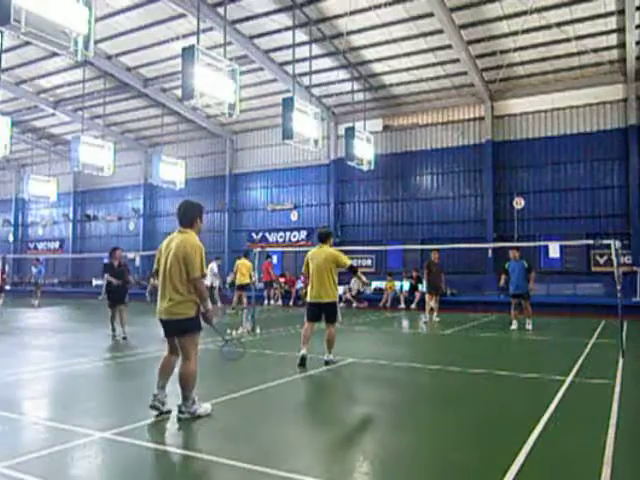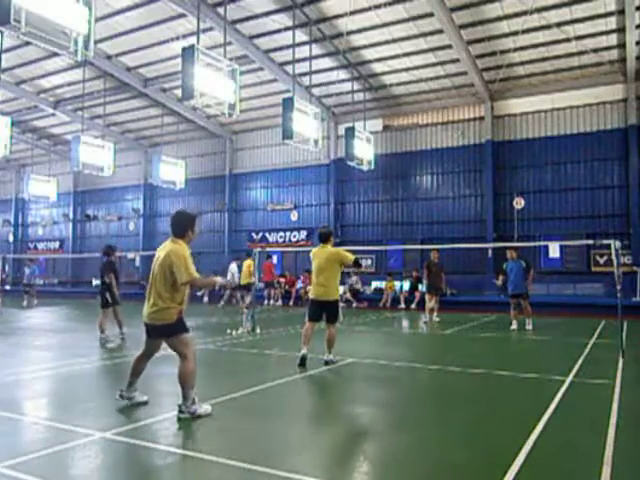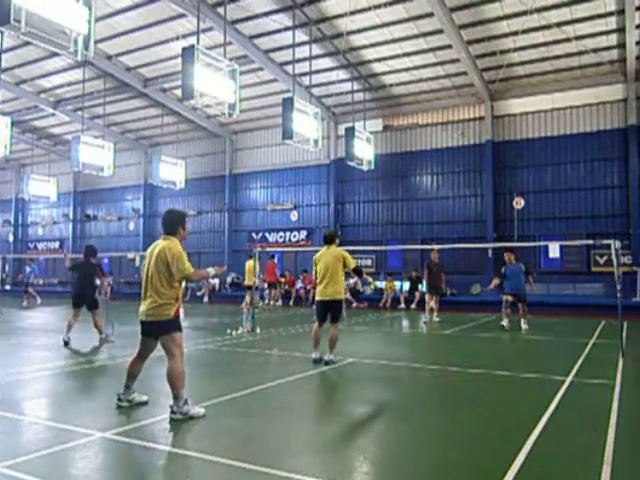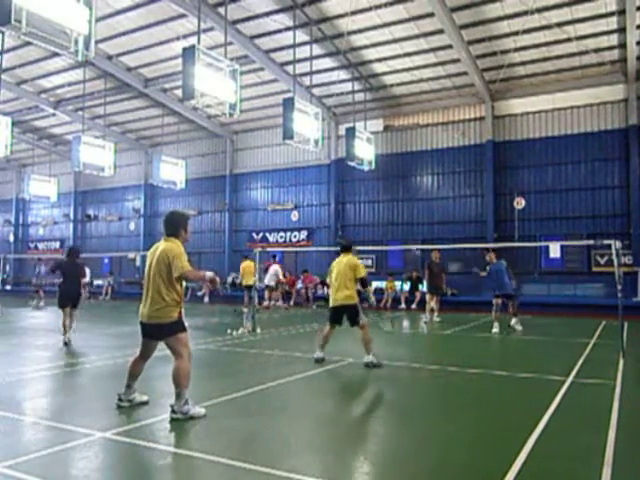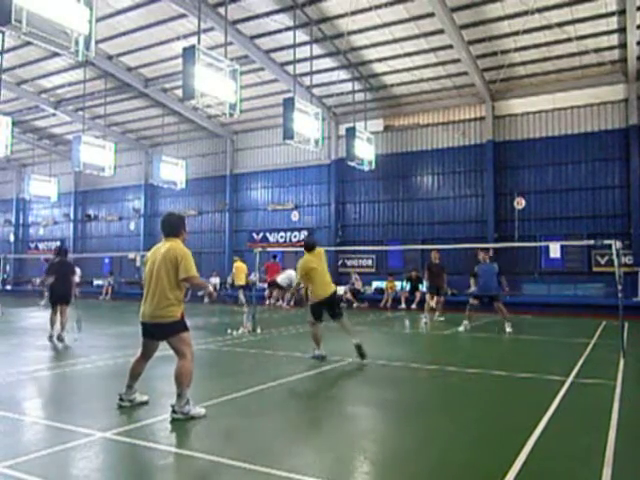
dt=0.5s
person 1, frame 1
left shoulder: (168, 241)
right shoulder: (193, 244)
left elbow: (157, 272)
right elbow: (197, 281)
right wrist: (207, 306)
left hip: (165, 308)
right hip: (184, 310)
left knee: (172, 353)
right knee: (190, 357)
left ankle: (159, 395)
right ankle: (188, 406)
person 1, frame 2
left shoulder: (165, 247)
right shoulder: (179, 252)
right elbow: (195, 282)
right wrist: (217, 281)
left hip: (152, 312)
right hip: (168, 314)
left knee: (148, 352)
right knee: (188, 356)
left ankle: (128, 391)
right ankle: (188, 406)
person 1, frame 3
left shoulder: (155, 246)
right shoulder: (173, 247)
right elbow: (190, 275)
right wrist: (211, 271)
left hip: (148, 311)
right hip: (164, 312)
left knee: (143, 354)
right knee: (176, 356)
left ankle: (126, 394)
right ankle: (180, 406)
person 1, frame 4
left shoulder: (156, 247)
right shoulder: (174, 249)
right elbow: (187, 274)
right wrist: (207, 275)
left hip: (148, 313)
right hip: (167, 313)
left knee: (144, 354)
right knee: (183, 355)
left ankle: (127, 395)
right ankle: (181, 406)
person 1, frame 5
left shoulder: (153, 251)
right shoulder: (180, 251)
right elbow: (193, 280)
right wrist: (208, 288)
left hip: (148, 313)
right hip: (170, 314)
left knee: (145, 355)
right knee: (186, 355)
left ankle: (128, 395)
right ankle: (182, 406)
person 2, frame 1
left shoulder: (310, 254)
right shoulder: (333, 254)
left elbow: (305, 272)
right elbow: (350, 267)
right wrist: (362, 278)
left hip: (313, 296)
right hip: (329, 296)
left knee: (309, 324)
right knee: (330, 326)
left ankle: (303, 351)
right ankle: (329, 356)
person 2, frame 2
left shoulder: (313, 253)
right shoulder: (336, 252)
right elbow: (354, 261)
right wrist: (359, 266)
left hip: (315, 295)
right hip: (331, 295)
left knee: (310, 323)
right knee: (331, 326)
left ankle: (304, 351)
right ankle: (328, 356)
person 2, frame 3
left shoulder: (318, 256)
right shoulder: (341, 253)
right elbow: (355, 270)
left hip: (321, 295)
right hip: (336, 295)
left knee: (319, 324)
right knee: (334, 326)
left ankle: (315, 354)
right ankle: (329, 355)
person 2, frame 4
left shoulder: (335, 263)
right shoulder: (355, 262)
right elbow: (363, 281)
right wrist: (370, 295)
left hip: (335, 300)
right hip: (349, 300)
left knee: (330, 327)
right knee: (364, 327)
left ankle: (319, 354)
right ankle: (369, 358)
person 2, frame 5
left shoulder: (303, 263)
right shoulder: (321, 253)
left elbow: (302, 283)
left hip: (317, 297)
right hip: (331, 292)
left knee: (314, 325)
right knee: (342, 321)
left ankle: (319, 352)
right ankle: (355, 341)
